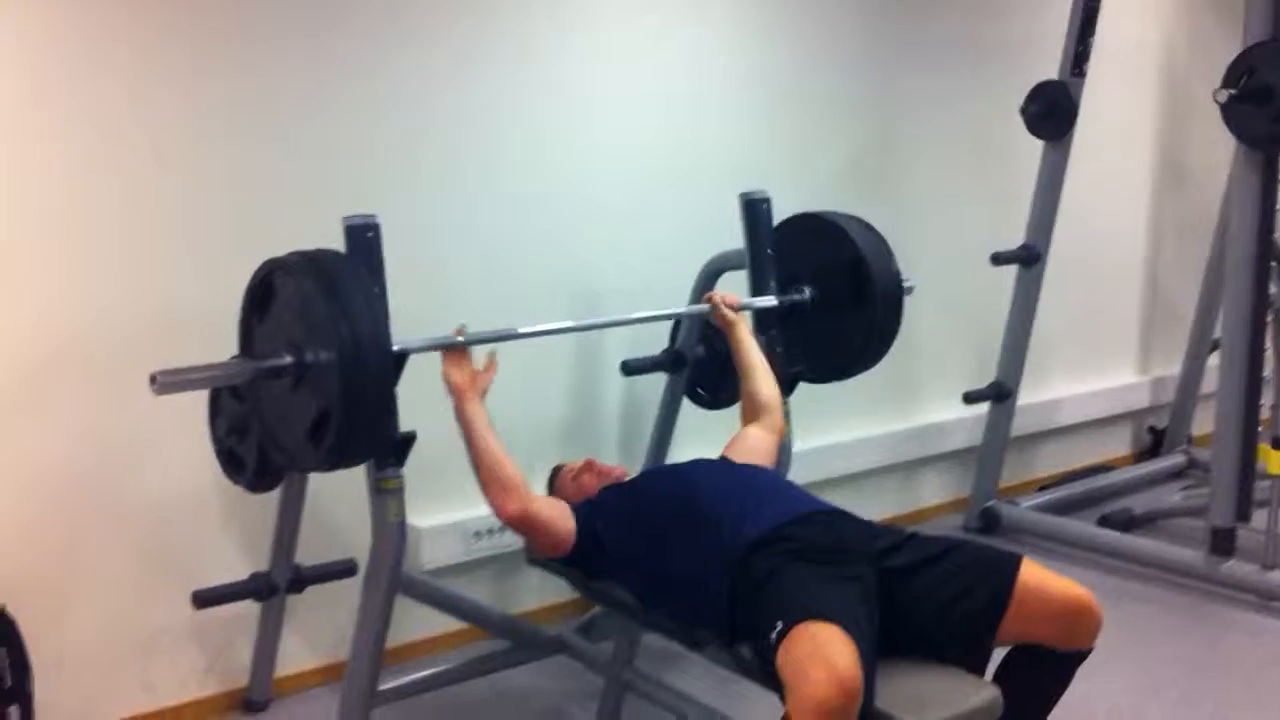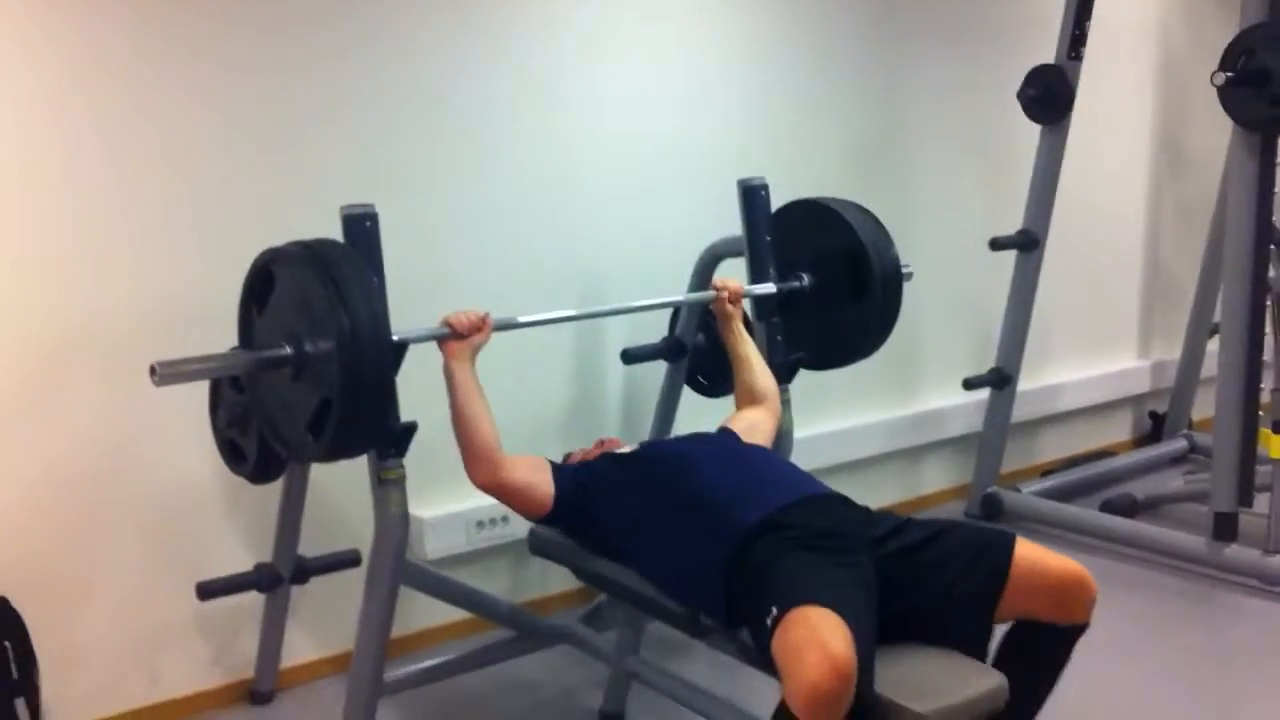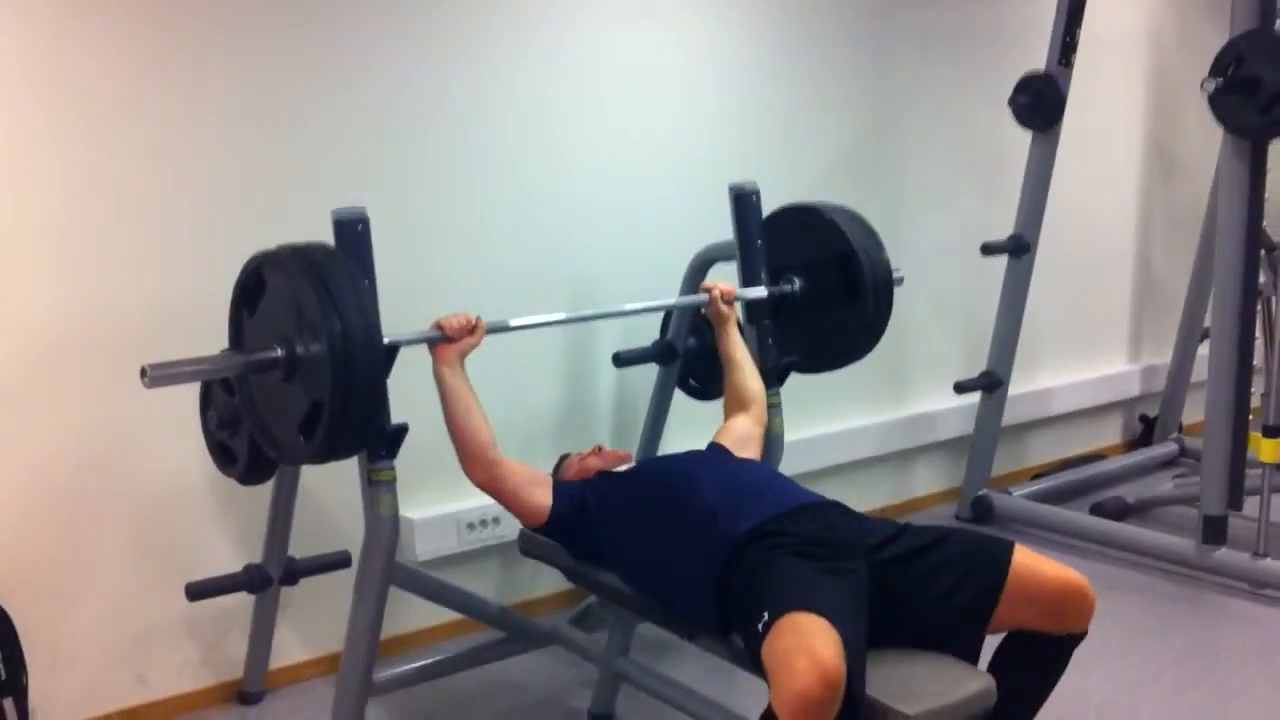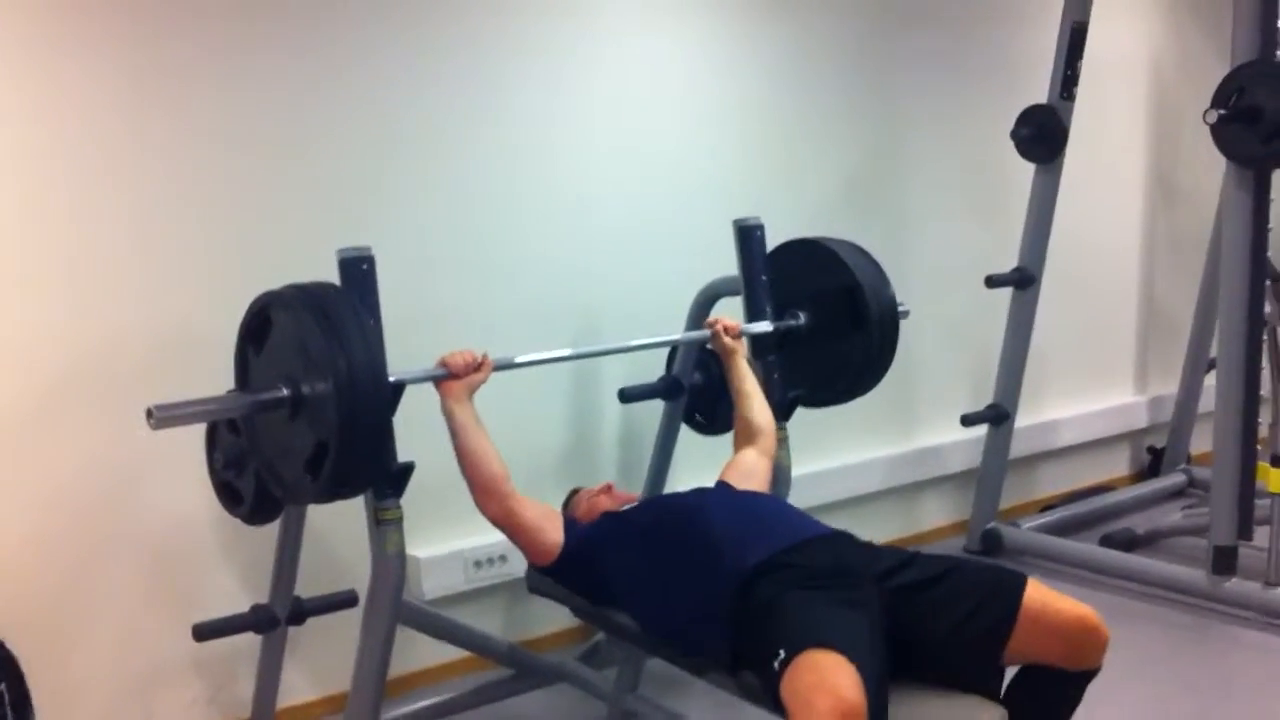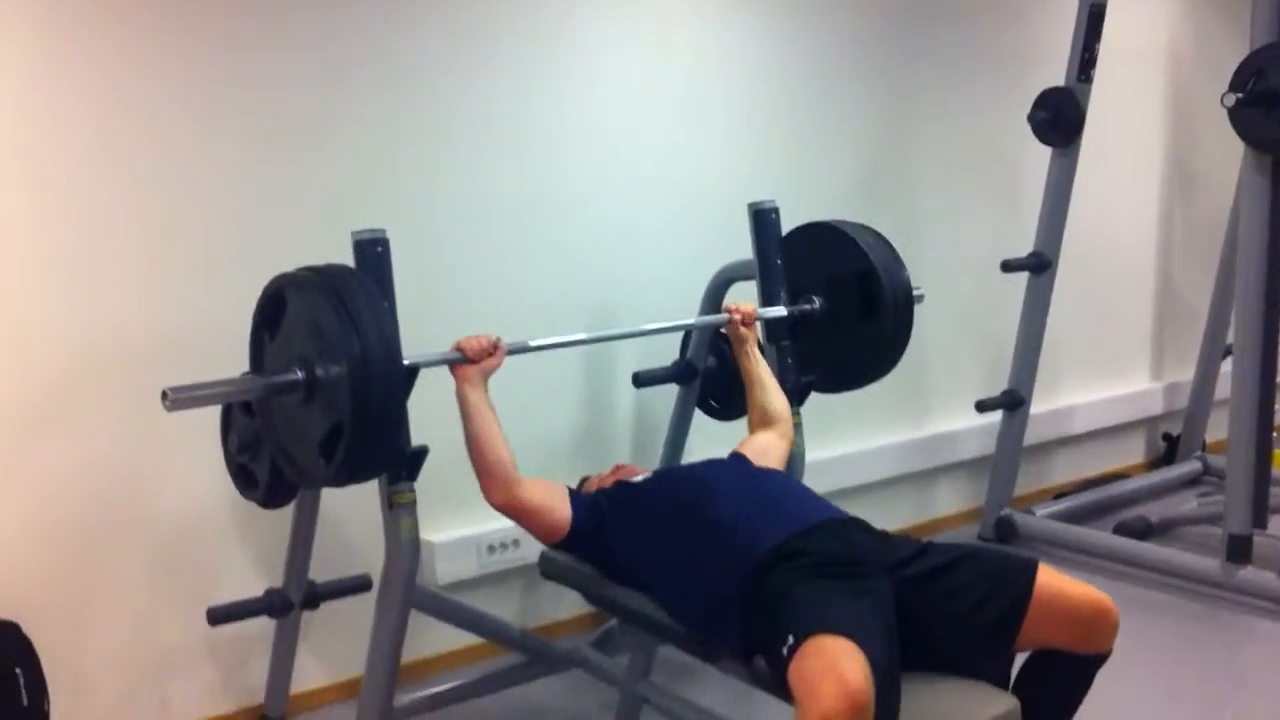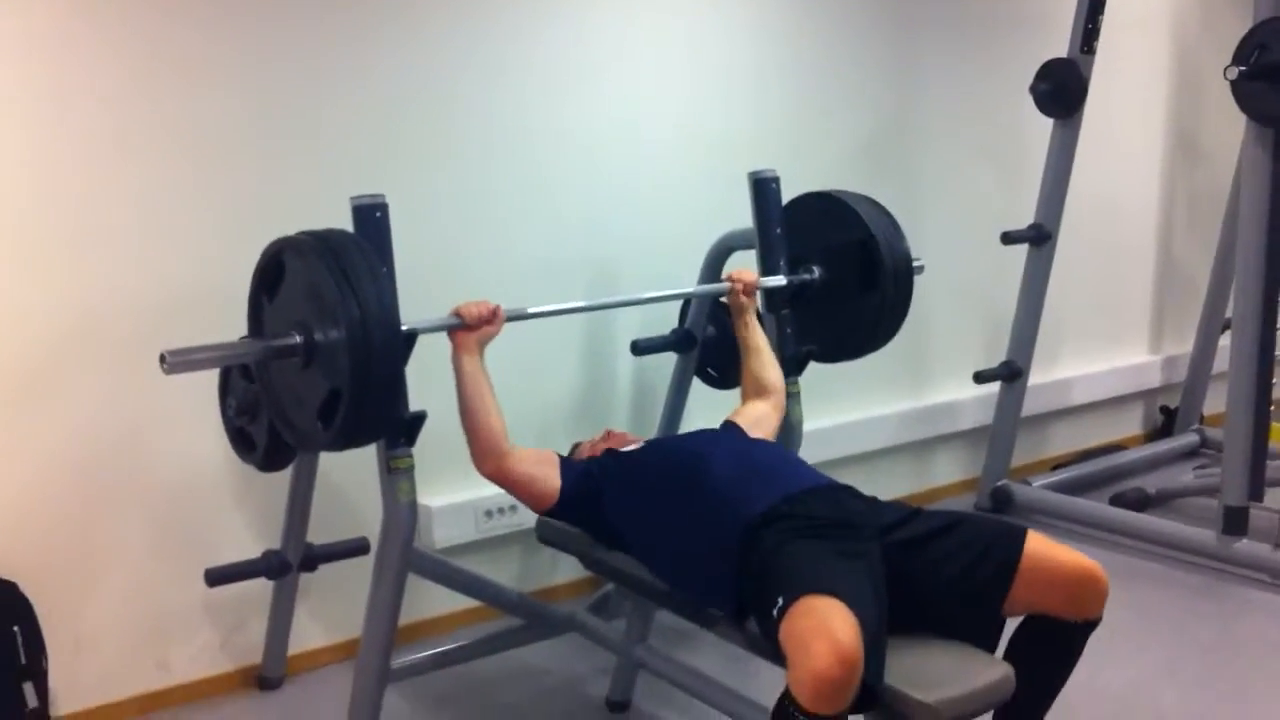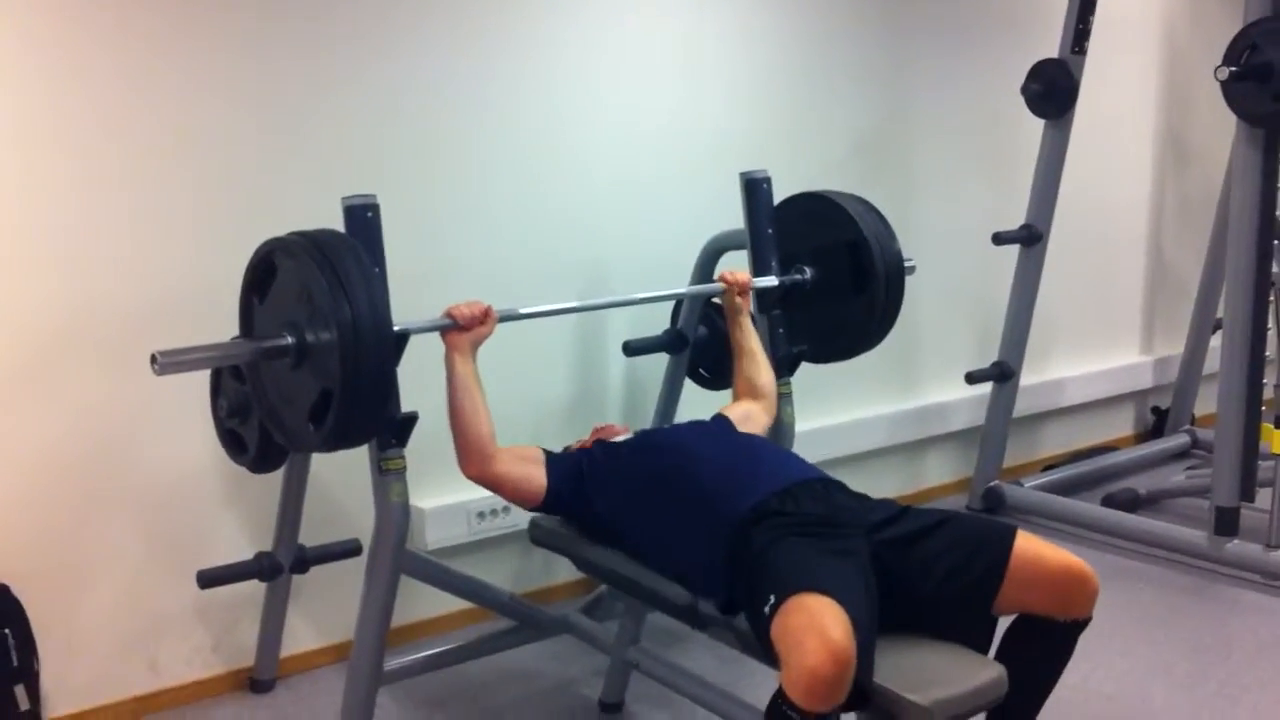
dt=0.7s
person 1, frame 1
left shoulder: (704, 481)
right shoulder: (594, 528)
left elbow: (767, 422)
right elbow: (516, 506)
left wrist: (736, 331)
right wrist: (468, 402)
left hip: (855, 540)
right hip: (771, 568)
left knee: (1074, 615)
person 1, frame 2
left shoulder: (712, 452)
right shoulder: (587, 490)
left elbow: (763, 405)
right elbow: (491, 469)
left wrist: (731, 323)
right wrist: (460, 359)
left hip: (851, 524)
right hip: (769, 552)
left knee: (1069, 590)
person 1, frame 3
left shoulder: (697, 467)
right shoulder: (582, 507)
left elbow: (748, 412)
right elbow: (489, 468)
left wrist: (725, 326)
right wrist: (450, 362)
left hip: (844, 530)
right hip: (763, 560)
left knee: (1066, 599)
person 1, frame 4
left shoulder: (704, 507)
right shoulder: (591, 548)
left elbow: (758, 445)
right elbow: (501, 503)
left wrist: (734, 358)
right wrist: (457, 399)
left hip: (855, 562)
right hip: (775, 593)
left knee: (1080, 635)
person 1, frame 5
left shoulder: (726, 476)
right shoulder: (602, 518)
left elbow: (776, 430)
right elbow: (508, 490)
left wrist: (744, 345)
right wrist: (472, 384)
left hip: (867, 548)
right hip: (784, 580)
left knee: (1091, 618)
person 1, frame 6
left shoulder: (715, 446)
right shoulder: (595, 484)
left elbow: (767, 399)
right elbow: (498, 459)
left wrist: (744, 314)
right wrist: (469, 350)
left hip: (855, 512)
right hip: (776, 541)
left knee: (1081, 585)
right knee: (830, 665)
person 1, frame 7
left shoulder: (695, 442)
right shoulder: (582, 476)
left elbow: (758, 402)
right elbow: (484, 462)
left wrist: (738, 315)
right wrist: (461, 353)
left hip: (848, 511)
right hip: (767, 539)
left knee: (1070, 585)
right knee: (823, 664)
